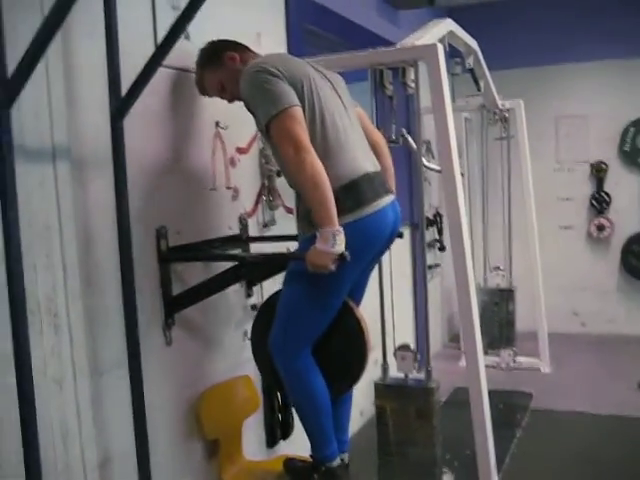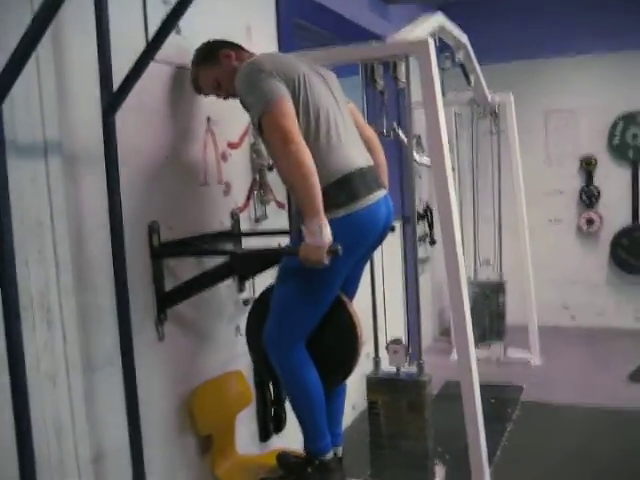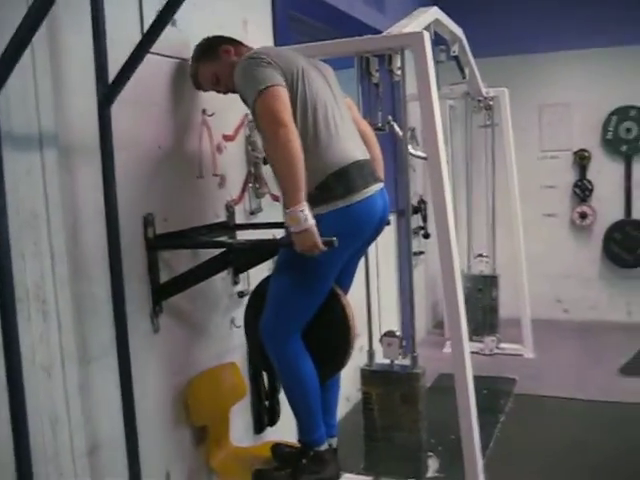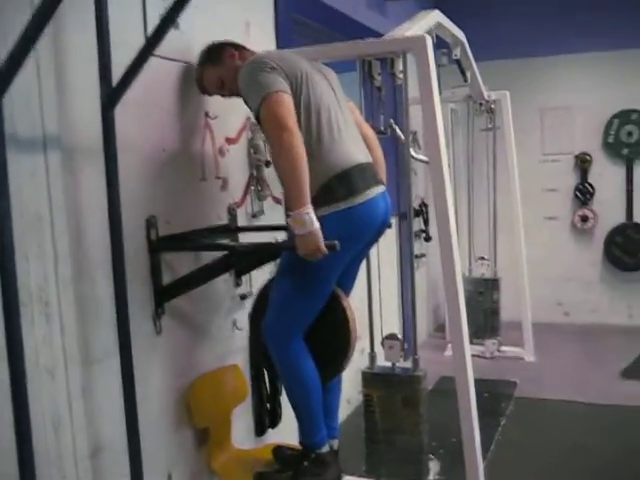
dt=0.1s
person 1, frame 1
left shoulder: (260, 73)
right shoulder: (315, 73)
left elbow: (300, 152)
right elbow: (377, 140)
left wrist: (327, 237)
left hip: (350, 220)
right hip: (381, 210)
left knee: (289, 346)
person 1, frame 2
left shoulder: (254, 70)
right shoulder: (307, 69)
left elbow: (290, 144)
right elbow: (368, 135)
left wrist: (315, 229)
left hip: (342, 213)
right hip: (374, 203)
left knee: (283, 340)
person 1, frame 3
left shoulder: (253, 63)
right shoulder: (308, 65)
left elbow: (281, 129)
right elbow: (364, 130)
left wrist: (296, 215)
left hip: (338, 205)
right hip: (370, 197)
left knee: (279, 331)
right ankle: (325, 442)
person 1, frame 4
left shoulder: (257, 67)
right shoulder: (312, 70)
left elbow: (286, 133)
right elbow: (367, 134)
left wrist: (301, 218)
left hip: (340, 208)
right hip: (372, 200)
left knee: (282, 332)
right ankle: (326, 444)
